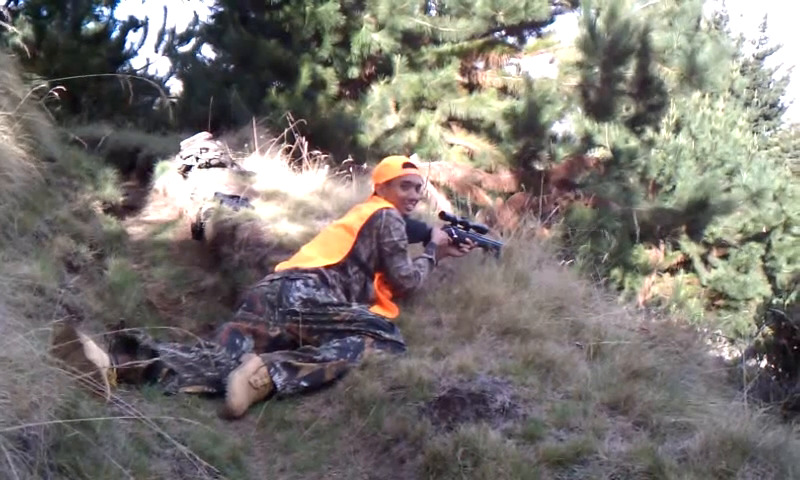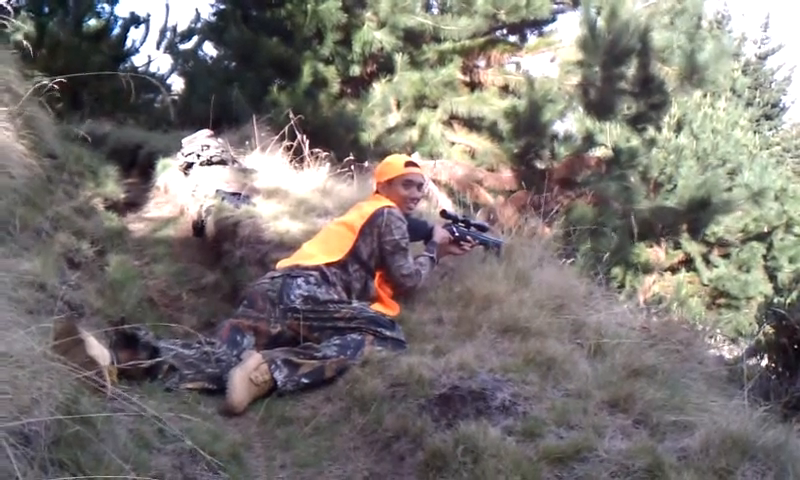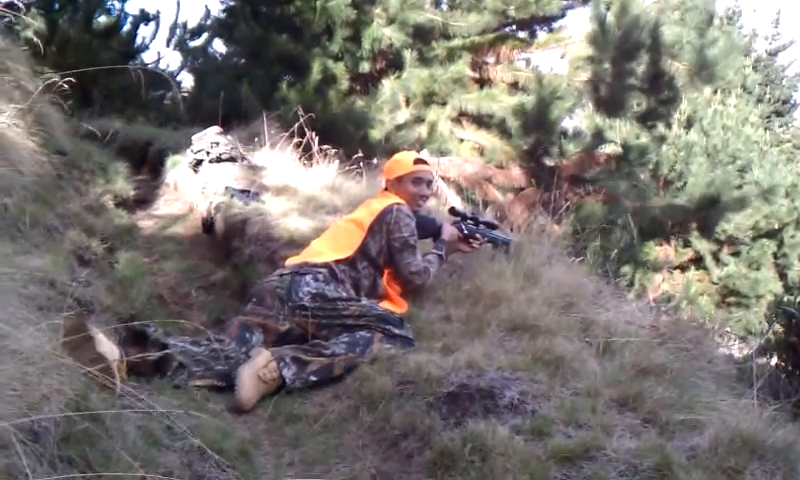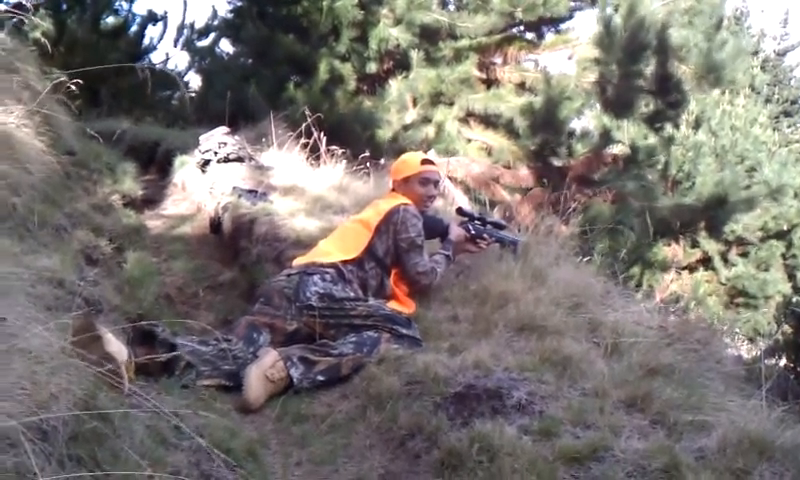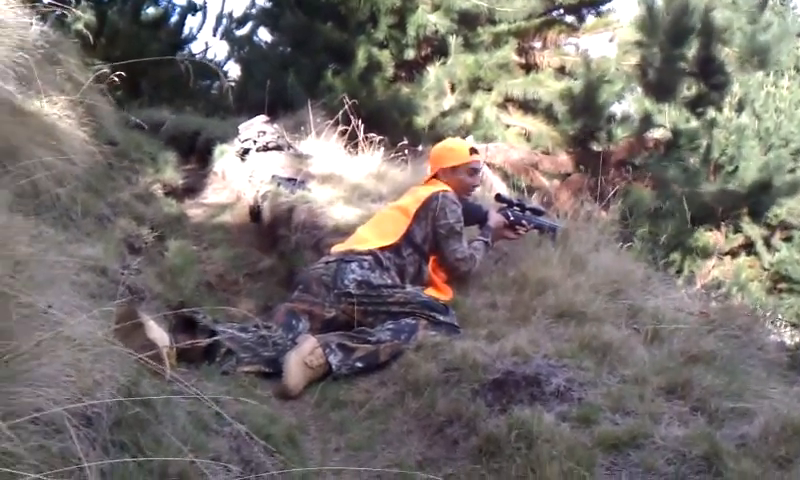
dt=1s
person 1, frame 1
left shoulder: (362, 213)
right shoulder: (387, 215)
left elbow: (385, 276)
right elbow: (403, 280)
left wrist: (439, 254)
right wrist: (432, 251)
left hip: (280, 287)
right hip: (310, 293)
left knee: (218, 357)
right knee: (385, 340)
left ankle: (116, 361)
right ankle: (271, 373)
person 1, frame 2
left shoulder: (364, 212)
right shoulder: (388, 214)
left elbow: (383, 270)
right elbow: (405, 278)
left wrist: (439, 252)
right wrist: (433, 250)
left hip: (280, 285)
right hip: (310, 291)
left knee: (222, 354)
right knee: (385, 337)
left ankle: (121, 354)
right ankle: (271, 370)
person 1, frame 3
left shoulder: (372, 209)
right shoulder: (397, 211)
left elbow: (391, 266)
right elbow: (413, 276)
left wrist: (448, 247)
right wrist: (442, 247)
left hip: (289, 283)
right hip: (319, 289)
left knee: (230, 351)
right knee: (392, 336)
left ankle: (136, 348)
right ankle: (279, 367)
person 1, frame 4
left shoulder: (380, 210)
right shoulder: (404, 212)
left elbow: (397, 267)
right elbow: (420, 277)
left wrist: (454, 248)
right wrist: (448, 248)
left hip: (297, 283)
right hip: (327, 289)
left knee: (239, 350)
right knee: (400, 336)
left ankle: (152, 347)
right ankle: (288, 366)
person 1, frame 5
left shoulder: (421, 195)
right shoulder: (443, 198)
left elbow: (435, 251)
right elbow: (459, 264)
left wrist: (490, 234)
right wrist: (488, 234)
left hip: (337, 269)
right hip: (368, 275)
left knee: (280, 335)
right knee: (439, 324)
right ankle: (329, 353)
